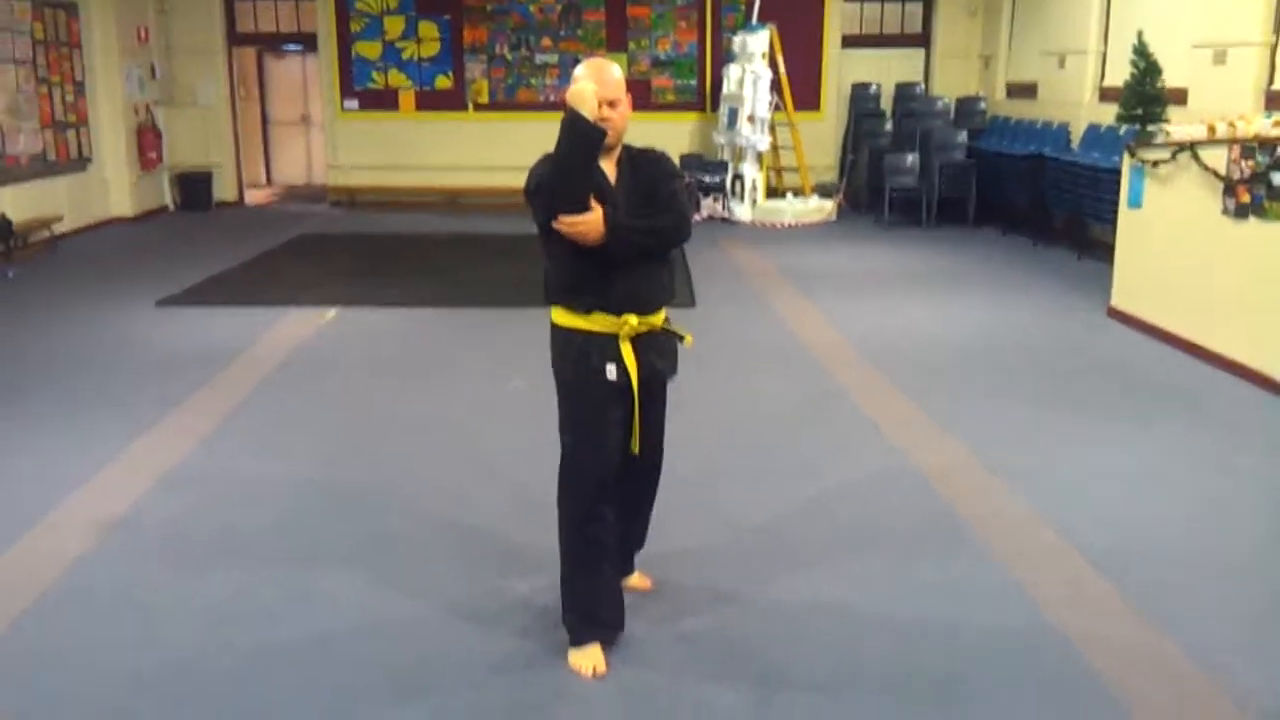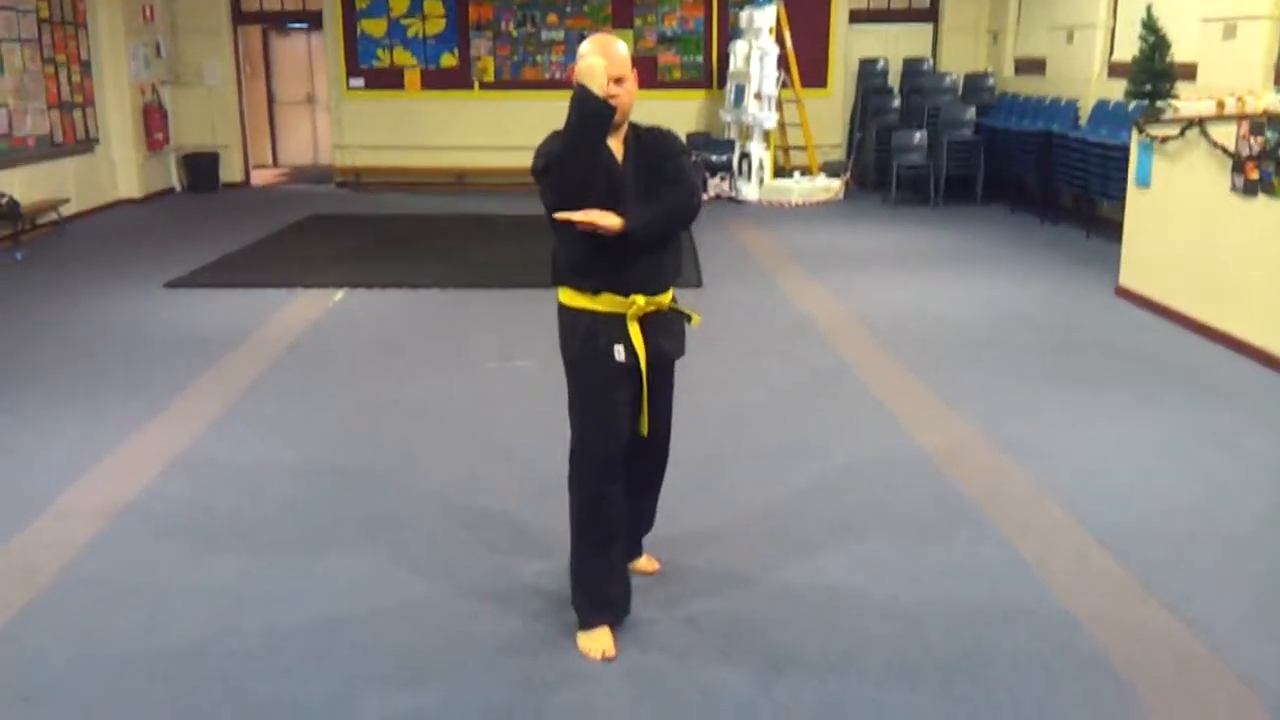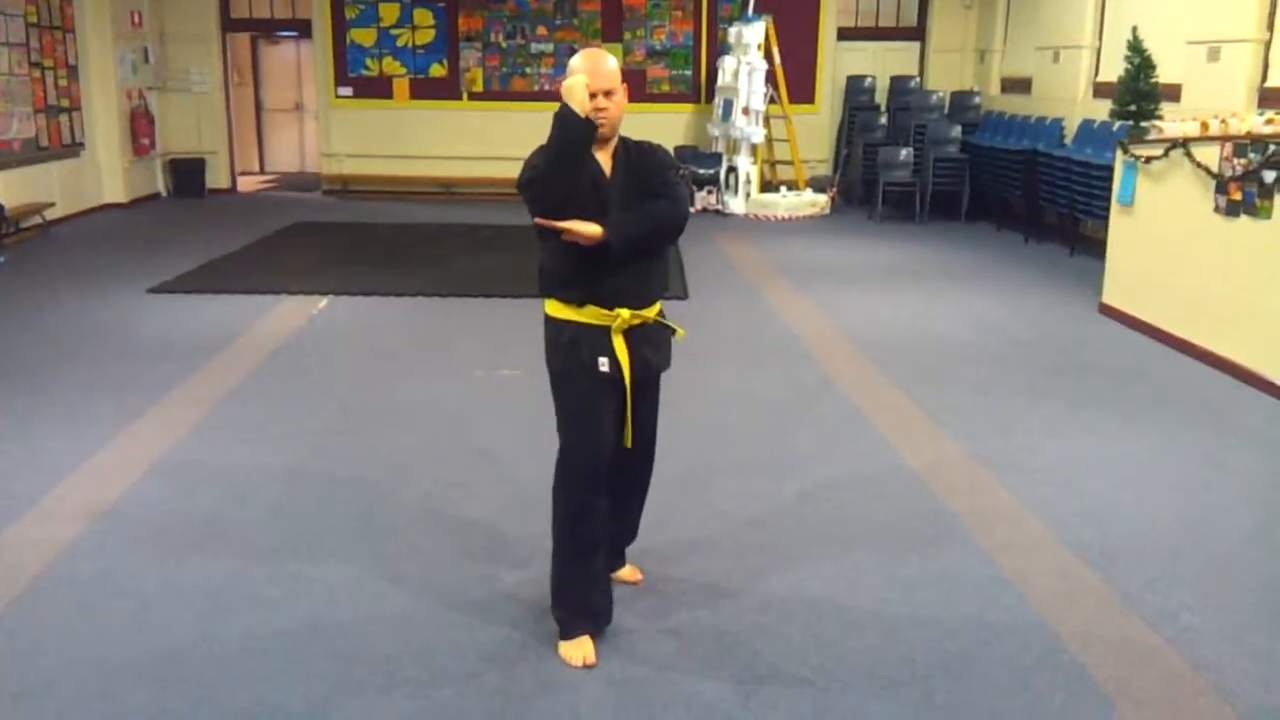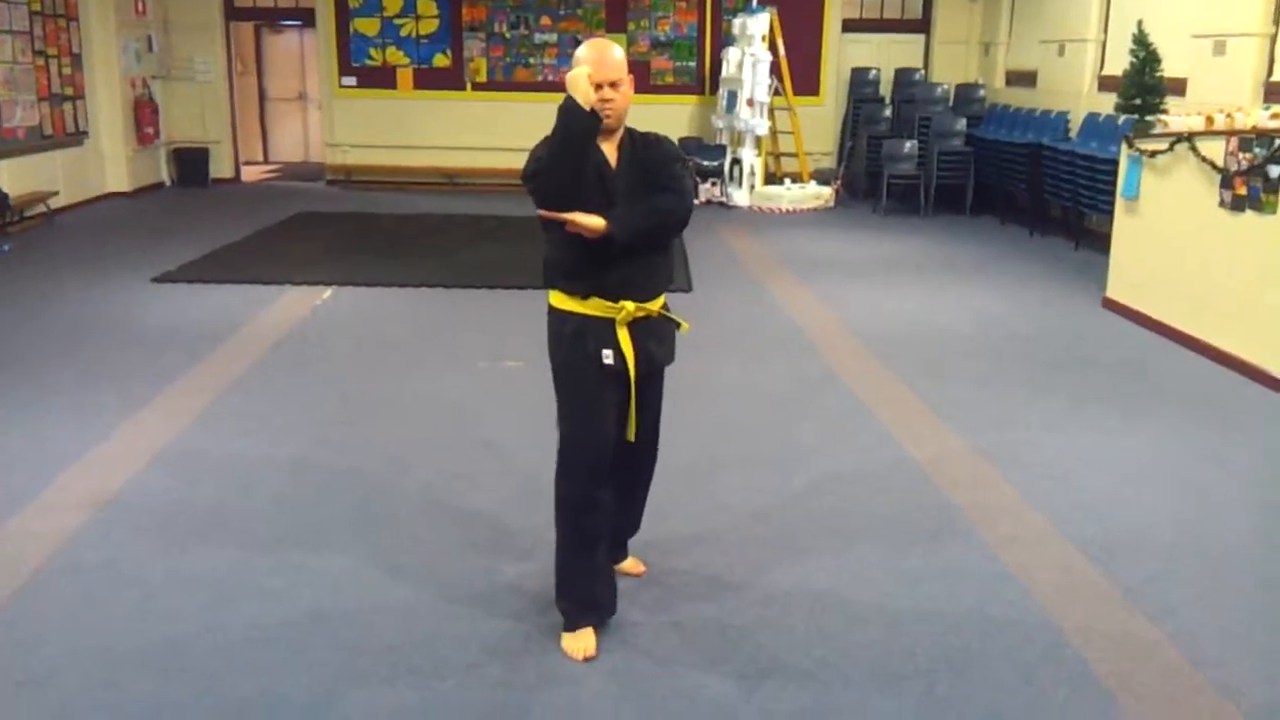
dt=0.3s
person 1, frame 1
left shoulder: (654, 168)
right shoulder: (553, 170)
left elbow: (675, 225)
right elbow: (563, 205)
left wrist: (610, 231)
right wrist: (578, 125)
left hip: (647, 339)
right hip: (584, 343)
left knee: (640, 463)
right knee: (589, 475)
left ankle: (618, 561)
right ankle: (588, 624)
person 1, frame 2
left shoulder: (661, 146)
right shoulder: (560, 149)
left elbow: (685, 203)
right elbow: (571, 184)
left wrist: (625, 223)
right wrist: (588, 102)
left hip: (654, 320)
right hip: (593, 325)
left knee: (648, 444)
right knee: (599, 454)
left ankle: (626, 544)
right ankle: (596, 606)
person 1, frame 3
left shoulder: (651, 161)
right shoulder: (551, 161)
left elbow: (671, 216)
right elbow: (550, 200)
left wrist: (604, 233)
right wrist: (571, 118)
left hip: (641, 332)
right hip: (578, 336)
left knee: (632, 455)
right knee: (583, 464)
left ankle: (609, 553)
right ankle: (578, 615)
person 1, frame 4
left shoulder: (658, 153)
right shoulder: (557, 151)
left elbow: (676, 210)
right elbow: (552, 190)
left wrist: (609, 226)
right wrist: (576, 111)
left hip: (644, 325)
right hip: (581, 327)
left knee: (635, 447)
right knee: (585, 456)
left ankle: (611, 545)
right ankle: (581, 607)
